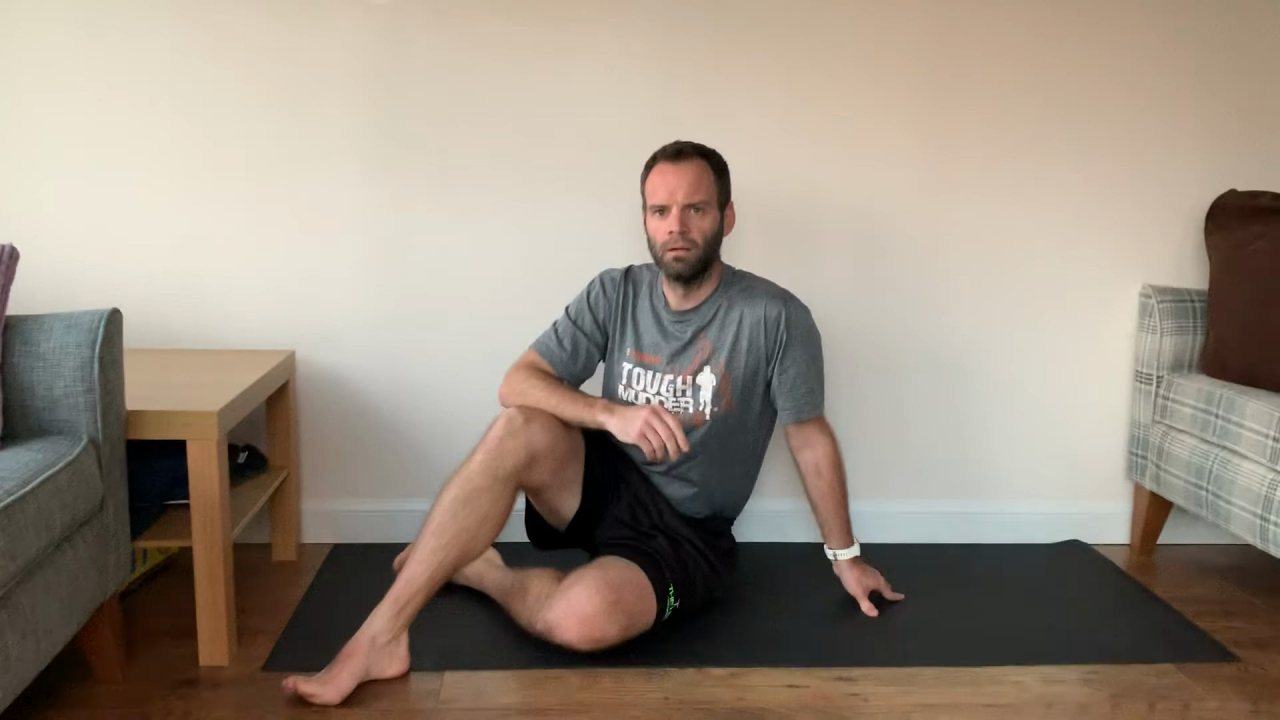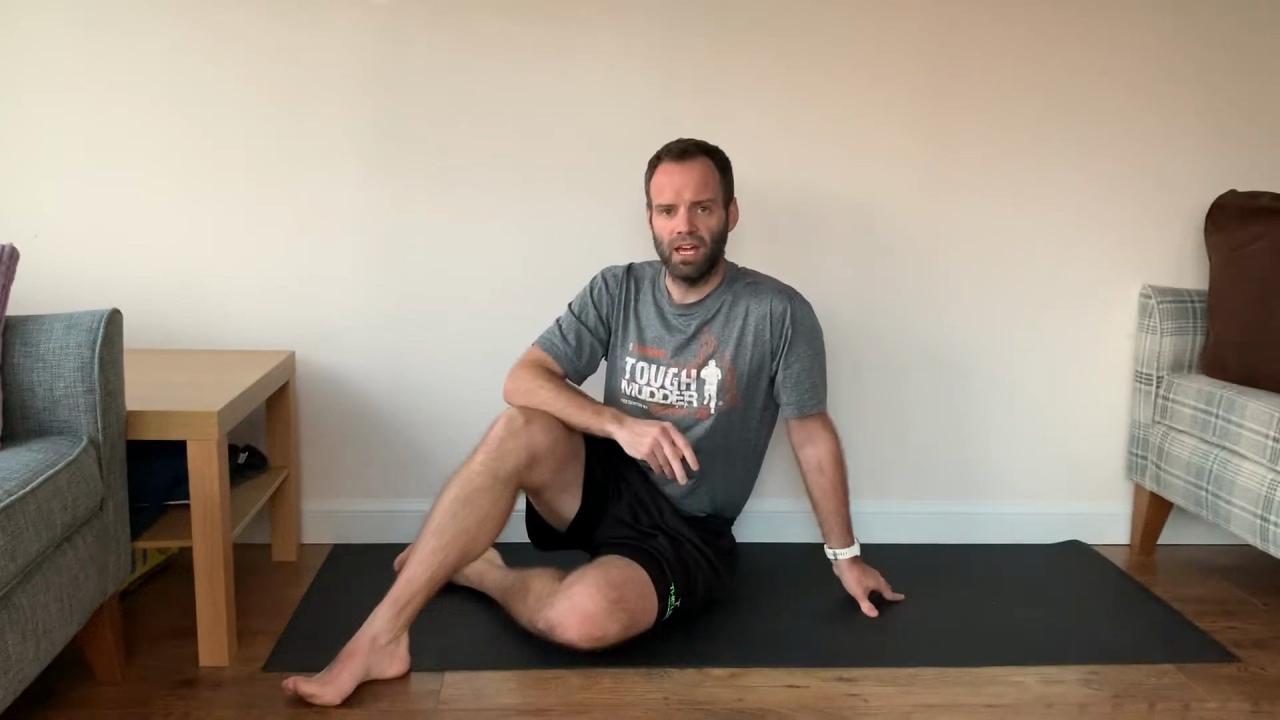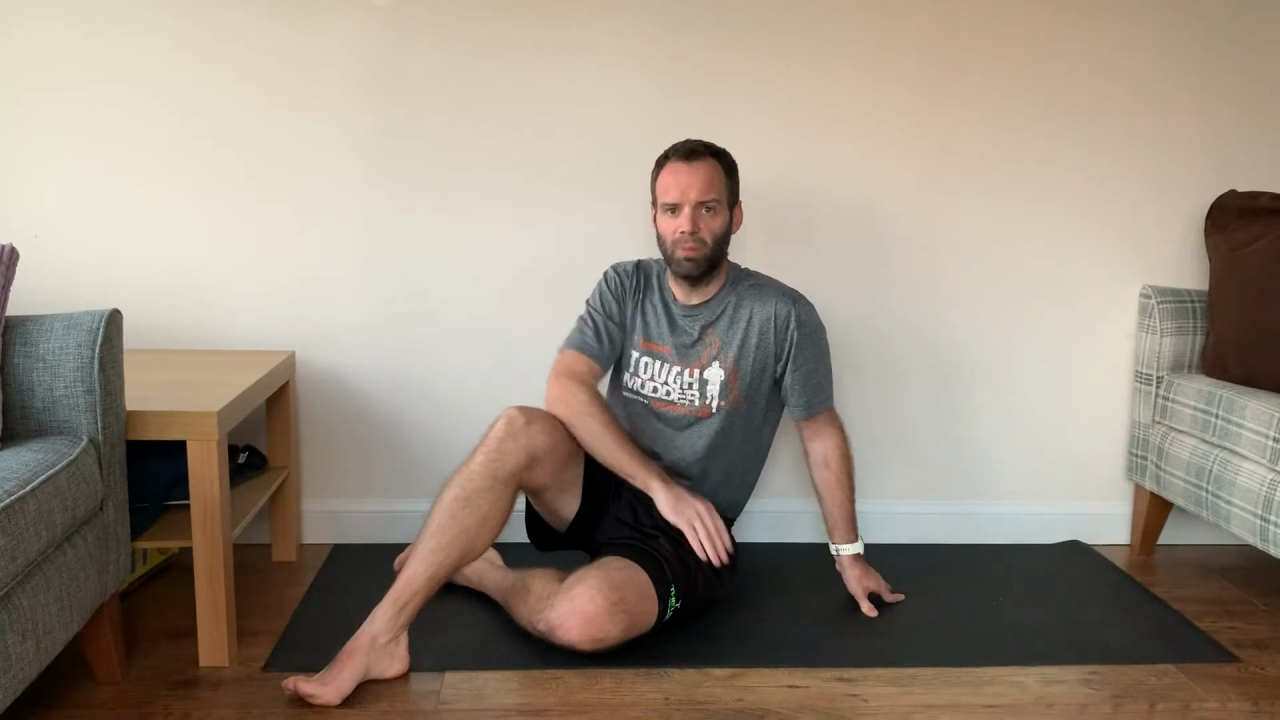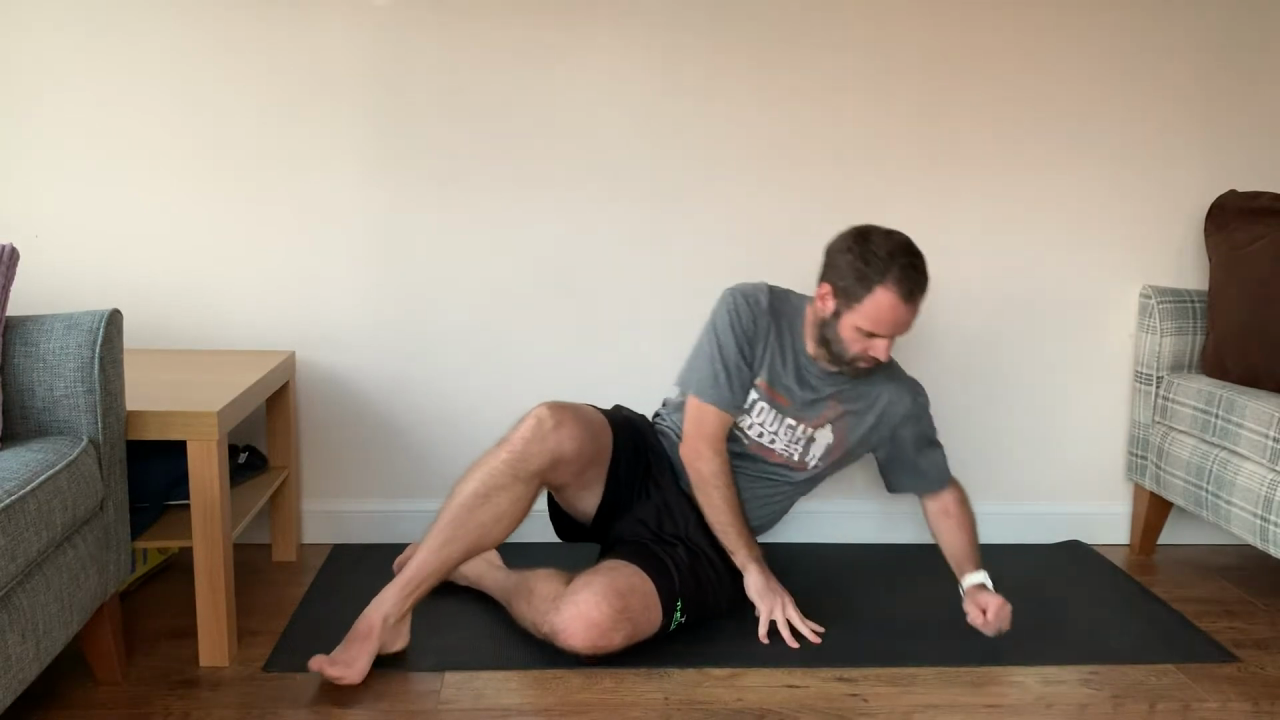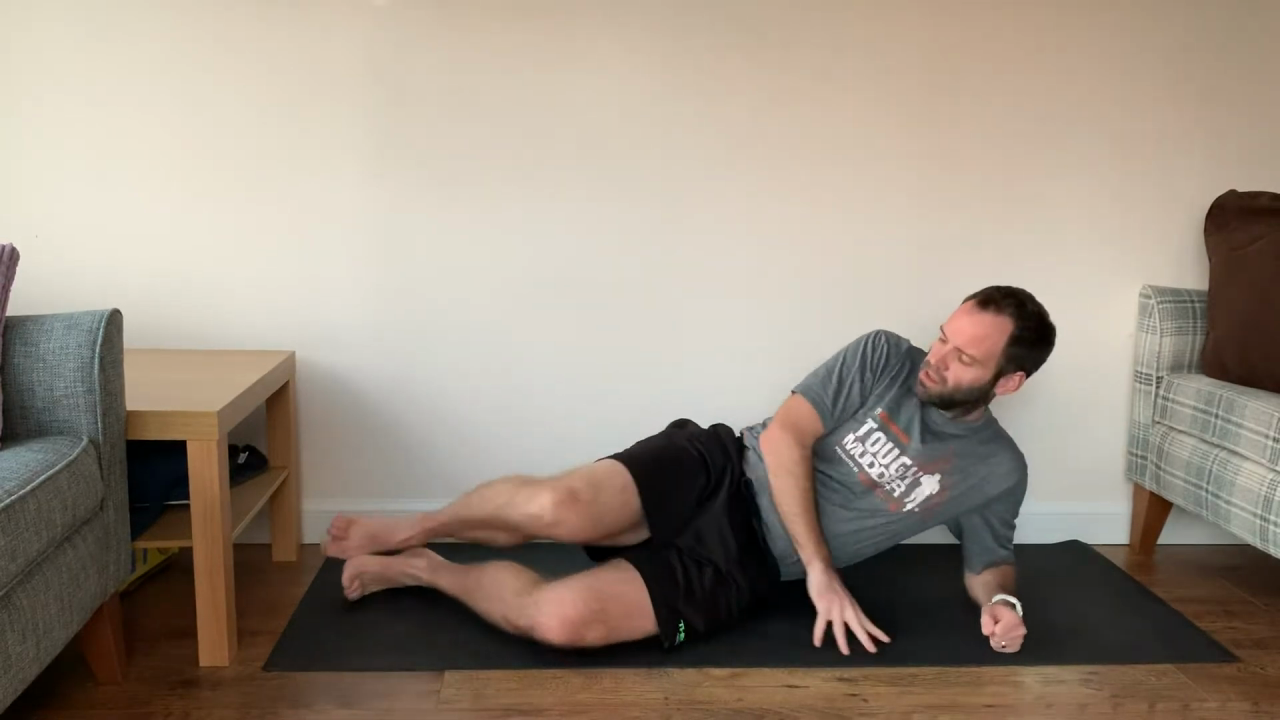
dt=0.7s
person 1, frame 1
left shoulder: (775, 318)
right shoulder: (613, 294)
left elbow: (810, 437)
right elbow: (518, 383)
left wrist: (845, 556)
right wrist: (610, 414)
left hip: (684, 532)
right hip: (605, 484)
left knee: (579, 620)
right knee: (519, 428)
left ankle: (476, 569)
right ankle: (380, 636)
person 1, frame 2
left shoulder: (778, 314)
right shoulder: (615, 290)
left elbow: (812, 434)
right elbow: (523, 380)
left wrist: (845, 555)
right wrist: (619, 423)
left hip: (685, 531)
right hip: (605, 482)
left knee: (582, 618)
right knee: (519, 430)
left ankle: (476, 568)
right ankle: (381, 636)
person 1, frame 3
left shoulder: (782, 316)
right shoulder: (625, 286)
left elbow: (821, 431)
right elbow: (564, 391)
left wrist: (848, 552)
right wrist: (660, 484)
left hip: (681, 534)
right hip: (607, 482)
left knee: (582, 621)
right knee: (519, 432)
left ankle: (478, 570)
right ankle: (381, 636)
person 1, frame 4
left shoulder: (894, 401)
right shoulder: (748, 311)
left elbow: (939, 491)
right elbow: (702, 444)
left wrist: (974, 581)
right wrist: (757, 571)
left hip: (697, 539)
right hip: (643, 463)
left knee: (585, 625)
right knee: (550, 428)
left ankle: (478, 568)
right ankle: (388, 610)
person 1, frame 5
left shoulder: (998, 470)
right shoulder: (883, 355)
left elbow: (988, 562)
right elbow: (786, 434)
left wrist: (1001, 602)
right wrist: (822, 573)
left hip: (739, 563)
right hip: (720, 471)
left knee: (561, 618)
right knee: (556, 508)
left ankle: (423, 572)
right ankle: (411, 531)
